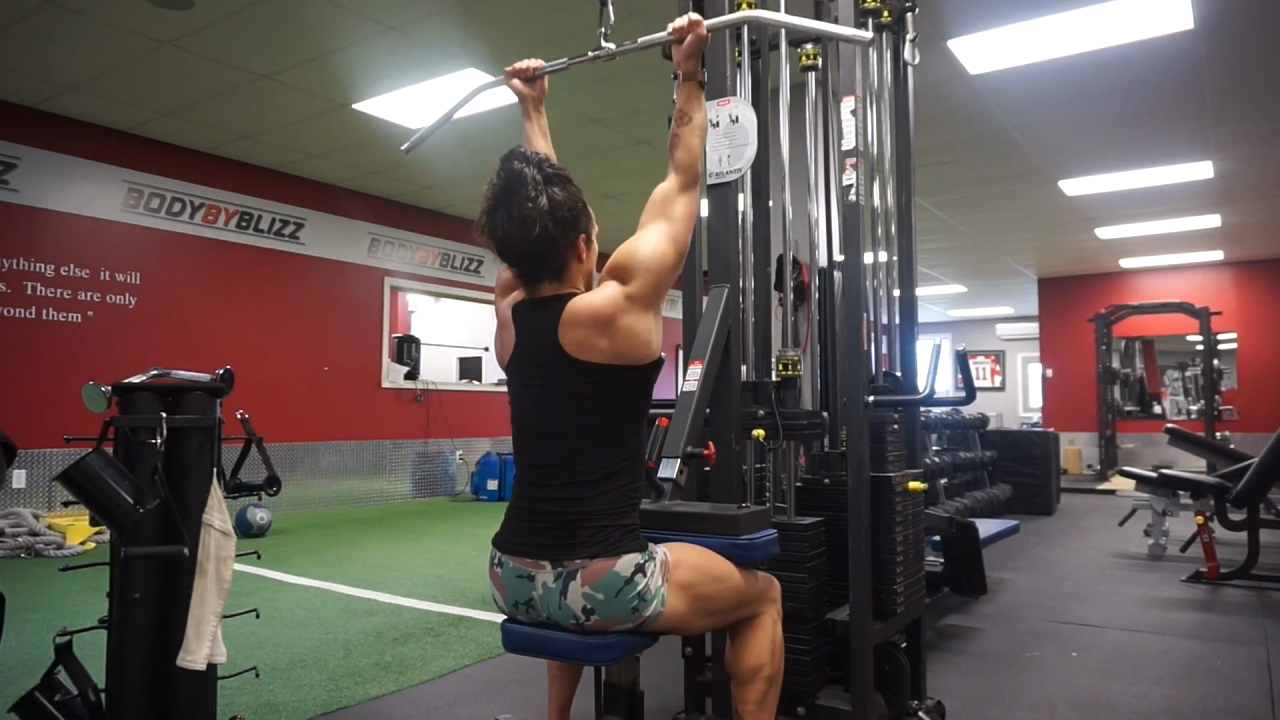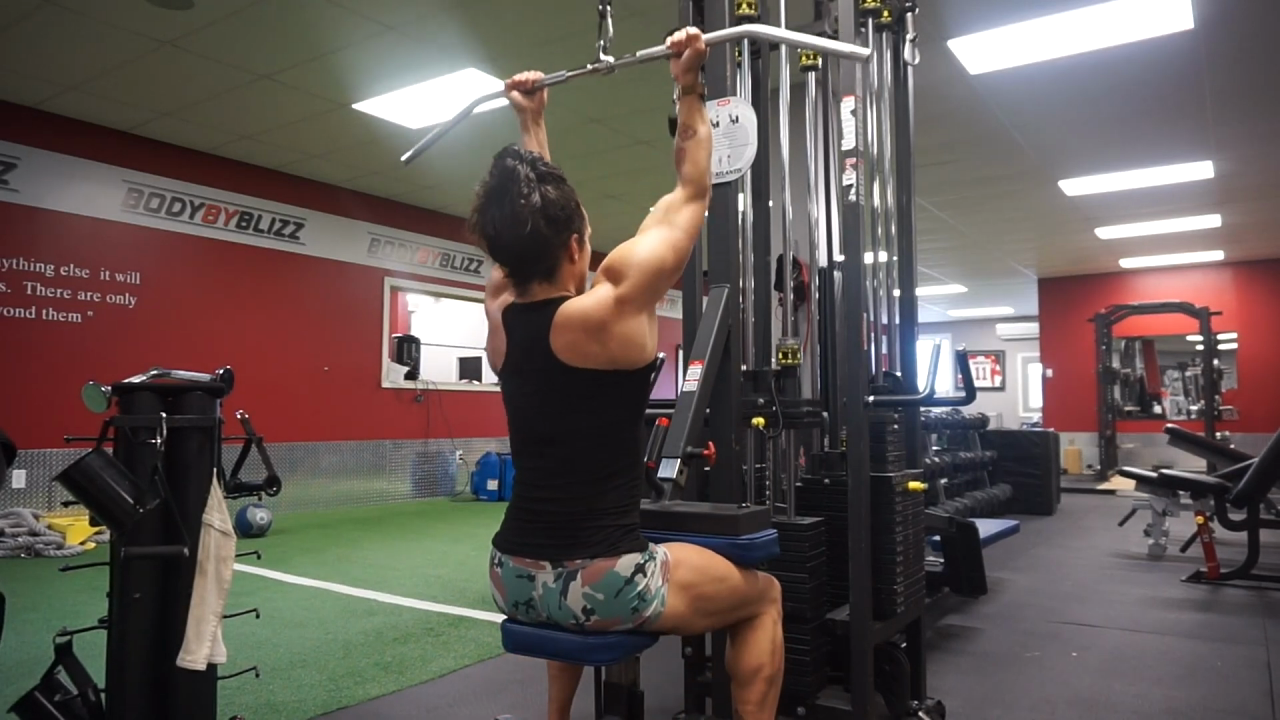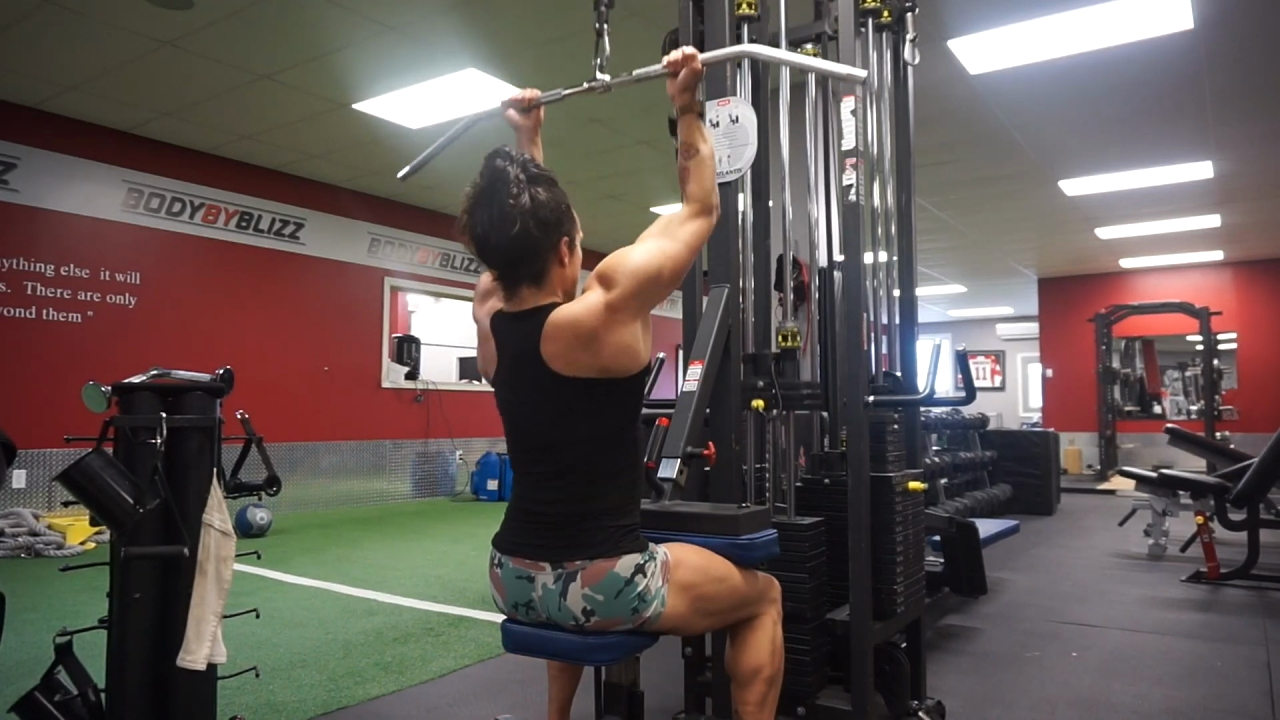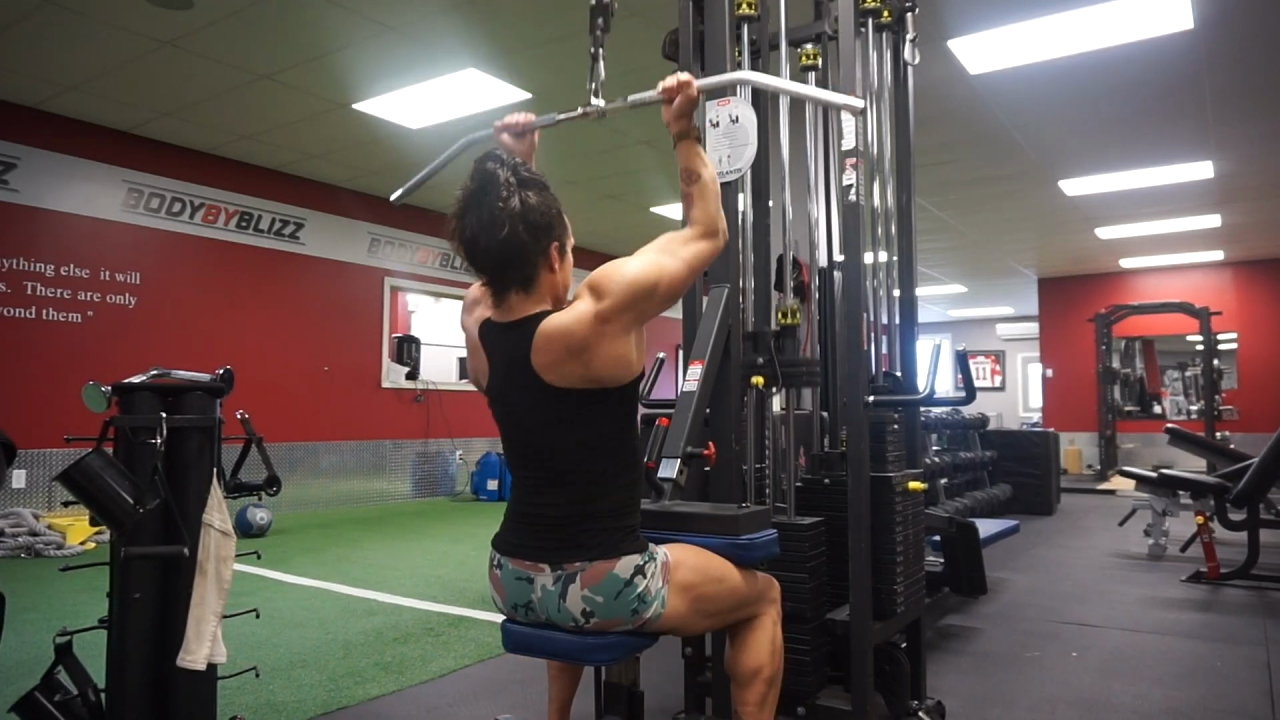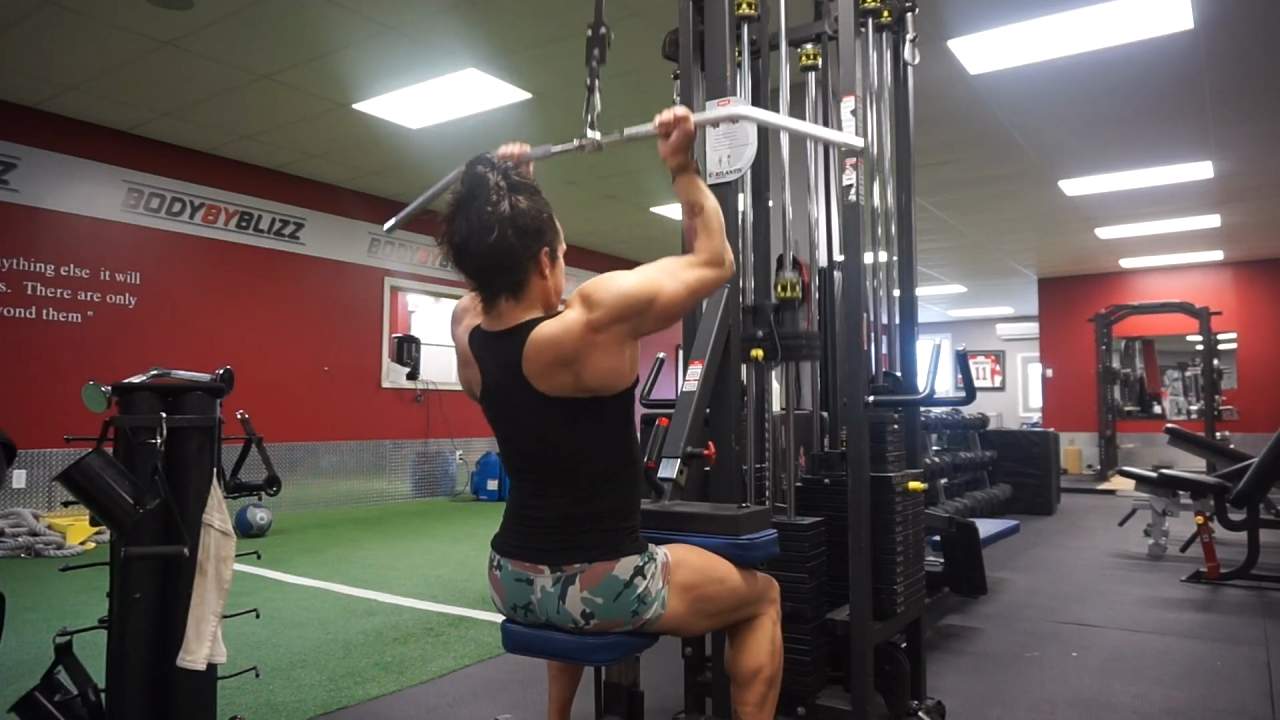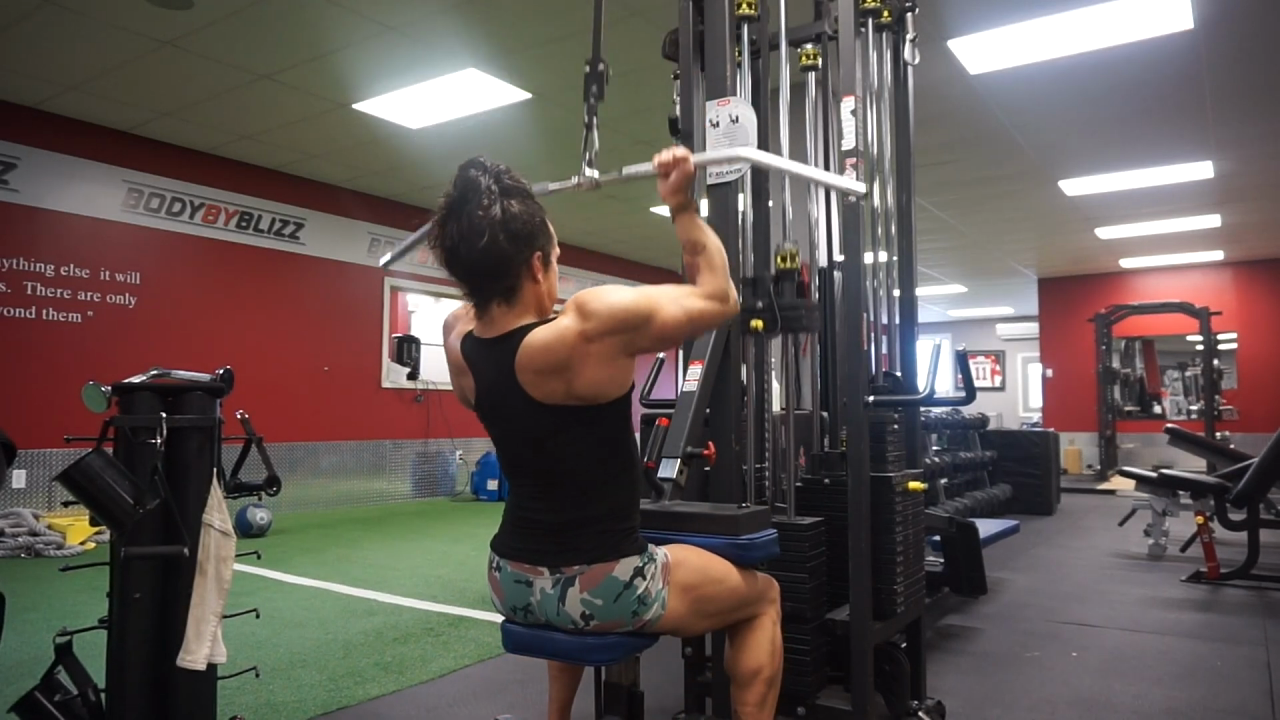
dt=0.1s
person 1, frame 1
left shoulder: (508, 310)
right shoulder: (620, 306)
left elbow: (534, 203)
right elbow: (680, 182)
left wrist: (532, 109)
right wrist: (689, 77)
left hip: (512, 578)
right hip: (599, 582)
right knee: (762, 596)
person 1, frame 2
left shoulder: (497, 308)
right shoulder: (613, 305)
left elbow: (528, 218)
right elbow: (693, 193)
left wrist: (529, 124)
right wrist: (689, 90)
left hip: (515, 579)
right hip: (598, 584)
right knee: (762, 595)
person 1, frame 3
left shoulder: (488, 313)
right shoulder: (606, 312)
left elbow: (519, 228)
right elbow: (699, 210)
left wrist: (527, 140)
right wrist: (687, 108)
left hip: (514, 580)
right hip: (598, 585)
right knee: (761, 596)
person 1, frame 4
left shoulder: (474, 320)
right shoulder: (601, 312)
left elbow: (508, 255)
right elbow: (708, 232)
left wrist: (517, 165)
right wrist: (683, 134)
left hip: (515, 582)
right hip: (602, 584)
right knee: (762, 595)
person 1, frame 5
left shoulder: (467, 328)
right shoulder: (593, 323)
left elbow: (503, 264)
right elbow: (713, 260)
left wrist: (513, 190)
right wrist: (682, 166)
left hip: (512, 581)
right hip: (603, 584)
right knee: (762, 596)
person 1, frame 6
left shoulder: (457, 339)
right shoulder: (590, 327)
right elbow: (717, 300)
left wrist: (494, 223)
right wrist: (683, 207)
left hip: (513, 584)
right hip: (603, 588)
right knee: (761, 597)
